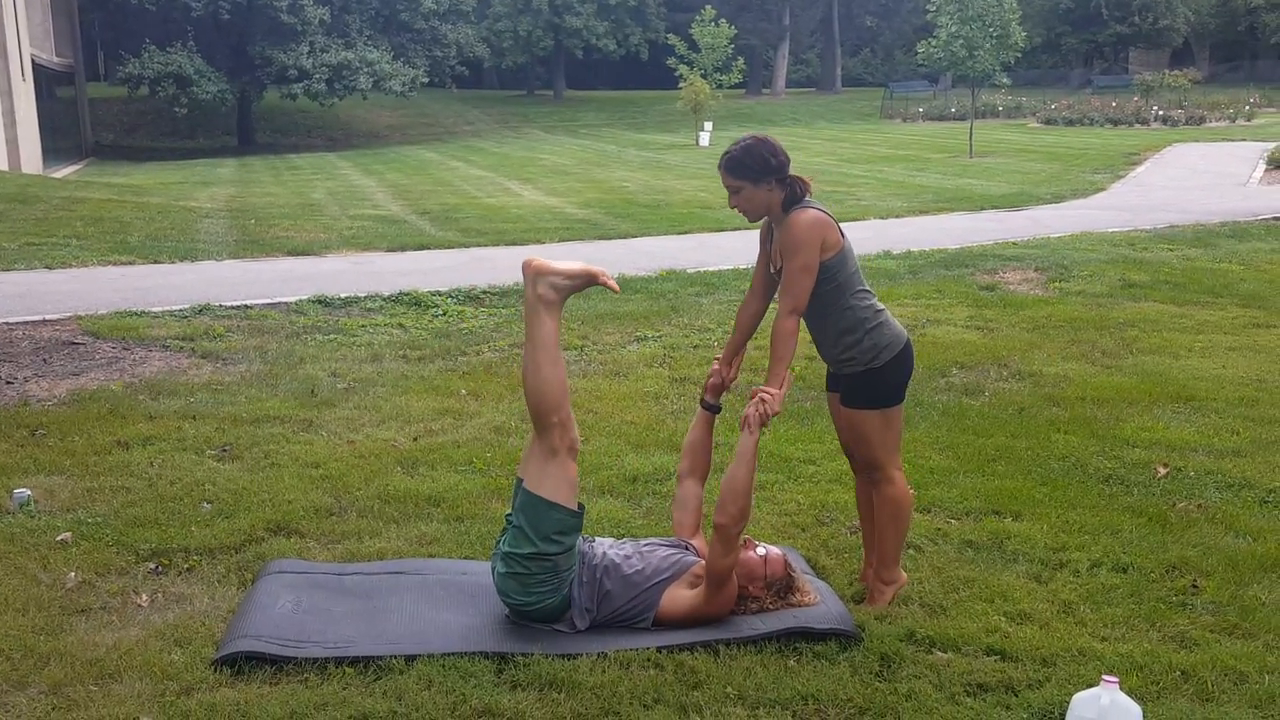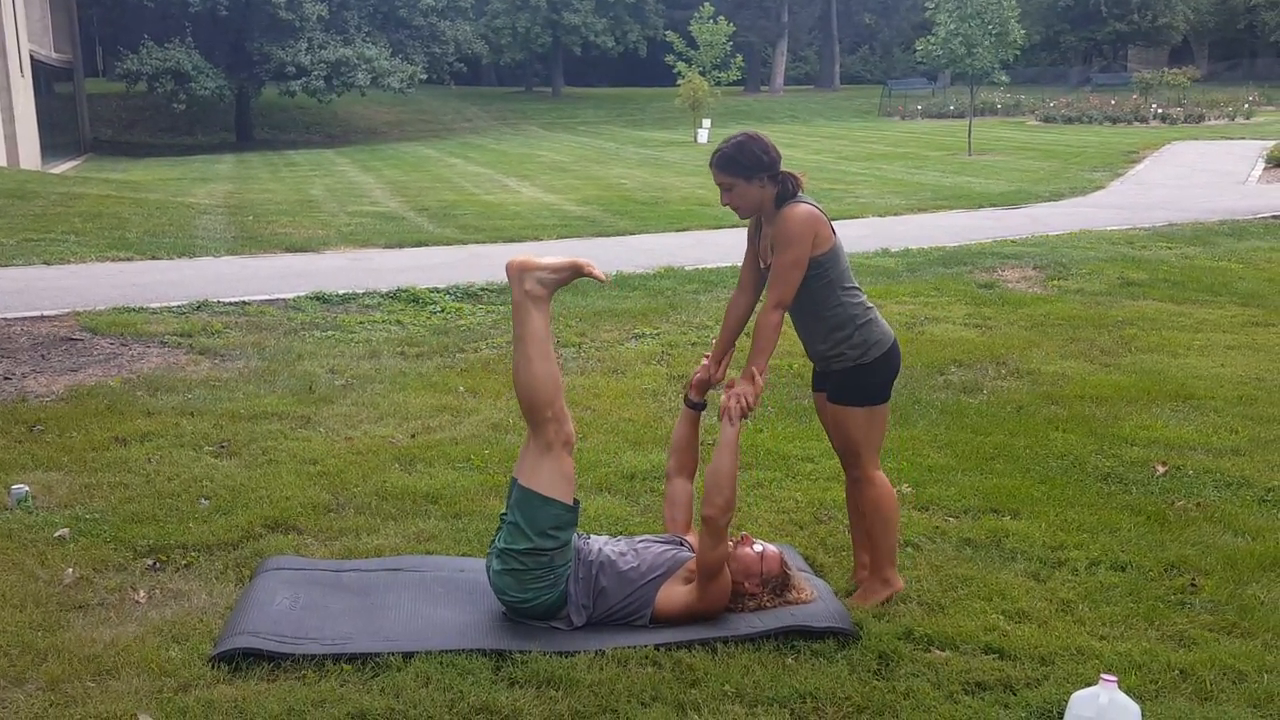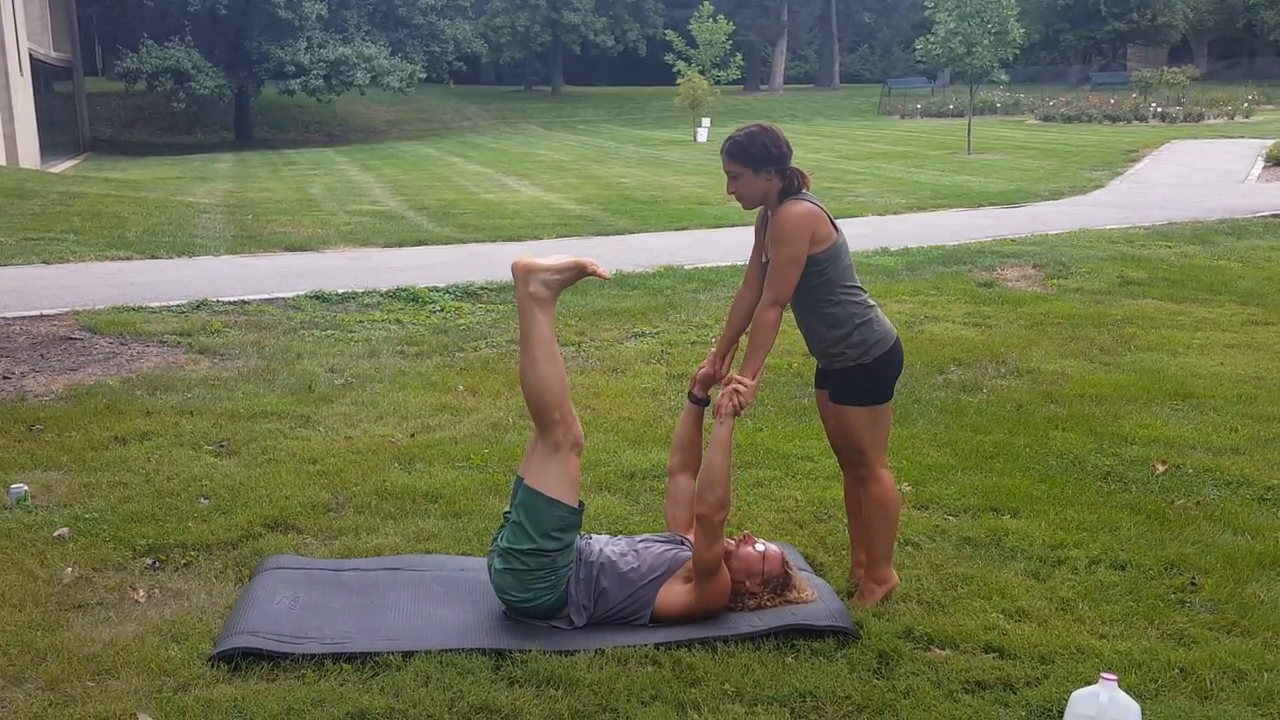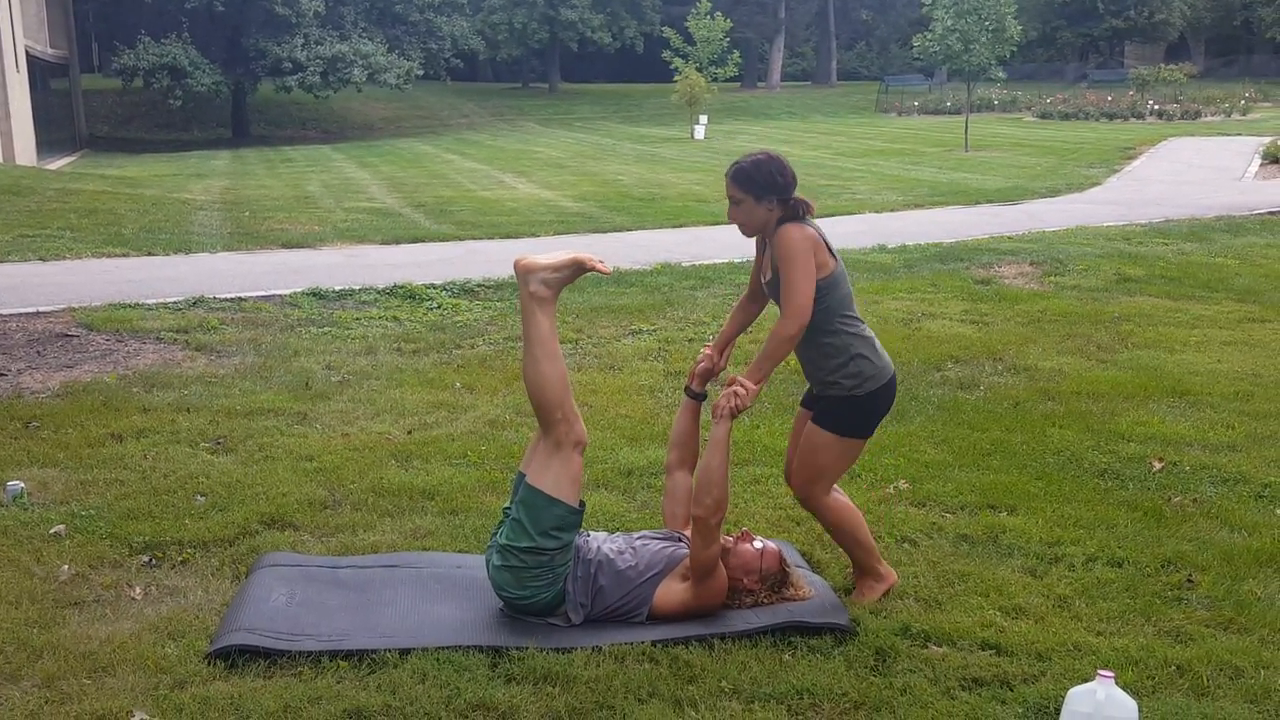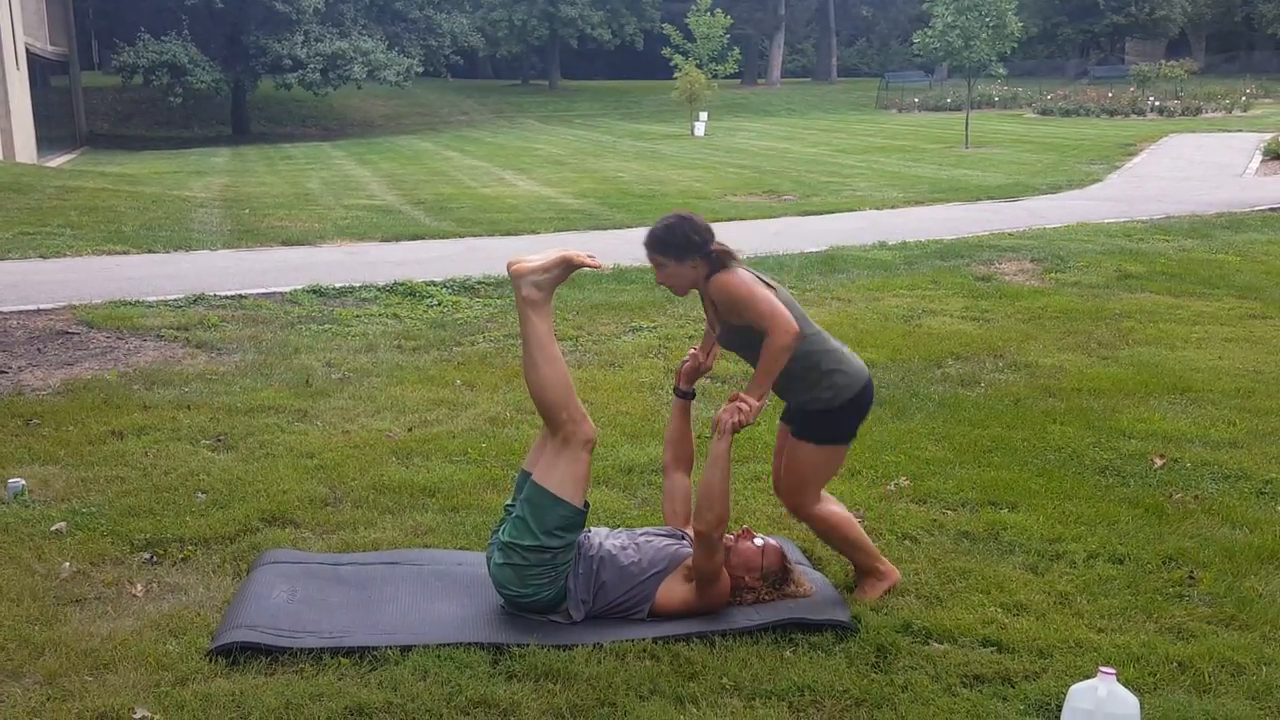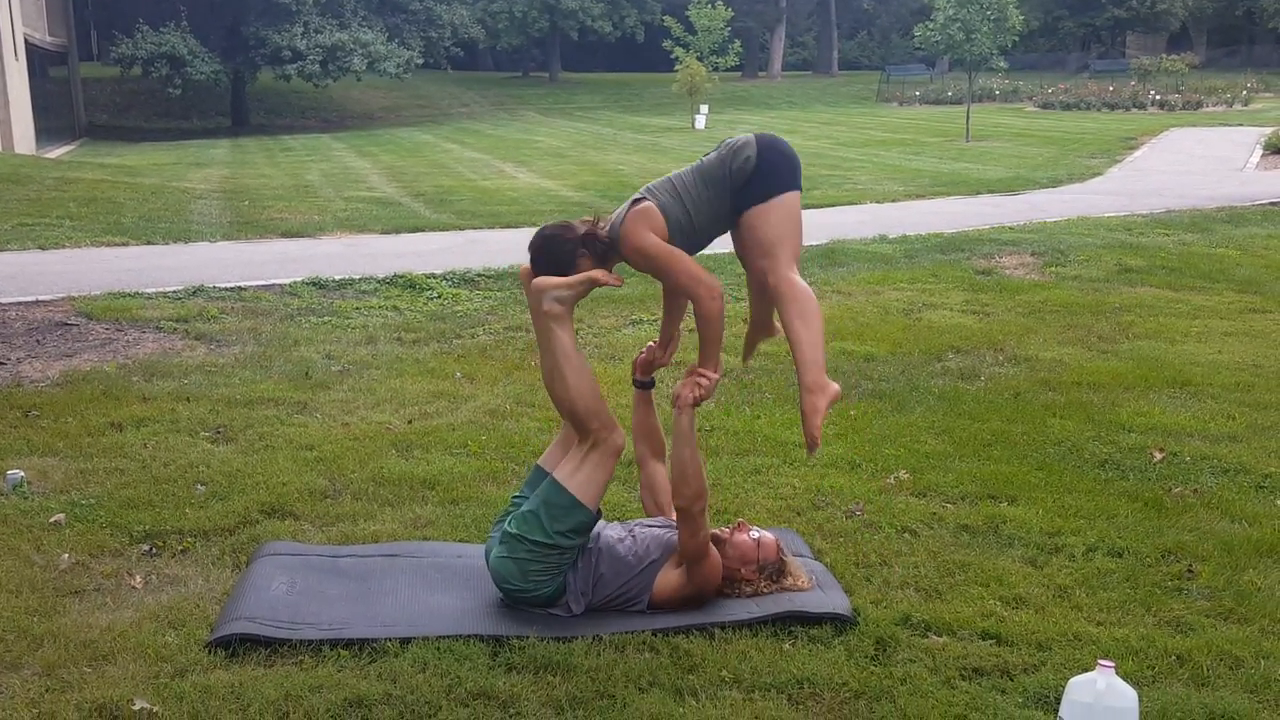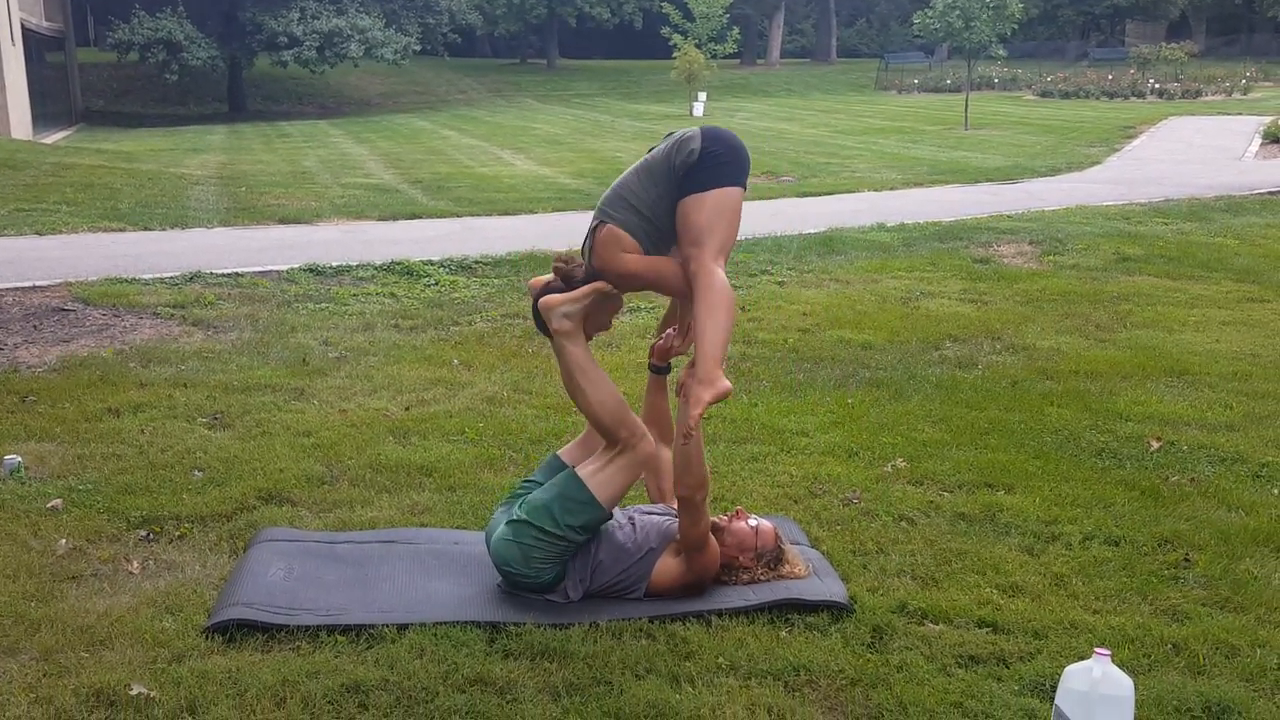
dt=0.4s
person 1, frame 1
left shoulder: (803, 224)
right shoulder: (774, 227)
left elbow: (790, 313)
right elbow: (756, 298)
left wrist: (773, 388)
right wrist: (727, 359)
left hip: (877, 358)
right hip: (847, 361)
left knee: (883, 470)
right knee: (861, 466)
left ankle: (889, 575)
right ankle: (871, 567)
person 1, frame 2
left shoulder: (797, 219)
right shoulder: (761, 224)
left elbow: (775, 305)
right elbow: (745, 295)
left wrist: (752, 379)
right wrist: (716, 360)
left hip: (865, 355)
right hip: (831, 359)
left knee: (864, 468)
right knee: (852, 466)
left ankle: (885, 575)
right ankle: (864, 565)
person 1, frame 3
left shoulder: (797, 216)
right shoulder: (770, 217)
left elbow: (773, 303)
right elbow: (750, 290)
left wrist: (748, 377)
right wrist: (720, 356)
left hip: (866, 355)
right hip: (836, 358)
left knee: (870, 467)
right knee: (850, 463)
left ankle: (881, 574)
right ankle: (860, 564)
person 1, frame 4
left shoulder: (794, 237)
right shoulder: (771, 239)
left elbow: (795, 320)
right elbow: (753, 298)
left wrist: (752, 379)
right wrist: (720, 347)
left hip: (859, 385)
right hip: (832, 383)
left knee: (810, 487)
right knee: (799, 476)
left ankle: (876, 572)
right ankle: (861, 565)
person 1, frame 5
left shoulder: (725, 284)
right shoulder: (718, 279)
left elbow: (785, 331)
left wrist: (753, 394)
right wrist: (705, 351)
left hip: (836, 394)
right hip: (810, 395)
left knee: (801, 498)
right knee: (788, 489)
left ankle: (878, 569)
right ankle: (867, 565)
person 1, frame 6
left shoulder: (630, 242)
right shoulder: (619, 237)
left elbow: (707, 292)
right elbow: (677, 276)
left wrist: (709, 367)
right wrist: (668, 340)
left hip: (760, 165)
right hip: (750, 169)
left knee: (775, 276)
right knee: (760, 272)
left ankle: (816, 385)
right ankle: (762, 324)
person 1, frame 7
left shoulder: (608, 264)
right shoulder: (602, 256)
left elbow: (688, 288)
left hip: (708, 155)
right hip: (697, 155)
left knee: (703, 266)
left ankle: (710, 377)
person 2, frame 1
left shoulder: (716, 597)
right shoulder: (695, 556)
left elbow: (727, 523)
right elbow: (690, 476)
left wrist: (751, 434)
right wrist: (711, 400)
left hip: (540, 586)
right hip: (533, 573)
left knee: (558, 439)
right knee: (552, 431)
left ankle: (546, 294)
right ankle: (544, 291)
person 2, frame 2
left shoulder: (712, 594)
right shoulder: (688, 551)
left elbow: (716, 514)
right elbow: (679, 474)
left wrist: (732, 424)
right wrist: (694, 399)
left hip: (537, 582)
right hip: (525, 568)
left knee: (553, 435)
right knee: (551, 432)
left ankle: (534, 290)
right ankle: (530, 288)
person 2, frame 3
left shoulder: (712, 591)
right shoulder: (689, 550)
left elbow: (710, 512)
right elbow: (682, 471)
left wrist: (724, 422)
right wrist: (698, 396)
left hip: (537, 582)
right hip: (525, 566)
left knee: (561, 436)
right knee: (555, 432)
left ankle: (537, 292)
right ankle: (536, 291)
person 2, frame 4
left shoulder: (709, 590)
right shoulder: (686, 548)
left elbow: (707, 514)
right elbow: (679, 466)
left wrist: (722, 425)
right wrist: (695, 390)
left hip: (532, 580)
right hip: (519, 559)
left knee: (565, 434)
right knee: (558, 429)
left ankle: (540, 290)
right ankle: (539, 287)
person 2, frame 5
left shoulder: (712, 590)
right shoulder: (687, 545)
left elbow: (708, 527)
right elbow: (675, 467)
left wrist: (722, 439)
right wrist: (684, 389)
left hip: (532, 577)
right hip: (521, 557)
left knee: (575, 433)
right knee: (563, 425)
left ankle: (533, 294)
right ankle: (533, 292)
person 2, frame 6
left shoulder: (705, 575)
right shoulder: (681, 537)
left elbow: (690, 503)
right elbow: (650, 456)
left wrist: (684, 414)
right wrist: (643, 381)
left hip: (528, 568)
right hip: (513, 545)
left knee: (604, 438)
right knee: (583, 428)
left ankle: (554, 310)
right ankle: (545, 304)
person 2, frame 7
left shoulder: (702, 564)
right shoulder: (677, 522)
left elbow: (691, 494)
right elbow: (660, 442)
left wrist: (691, 402)
right wrist: (659, 367)
left hip: (528, 551)
right hip: (514, 526)
left knee: (631, 442)
right knee: (614, 431)
left ankle: (566, 325)
right ankle: (569, 326)
